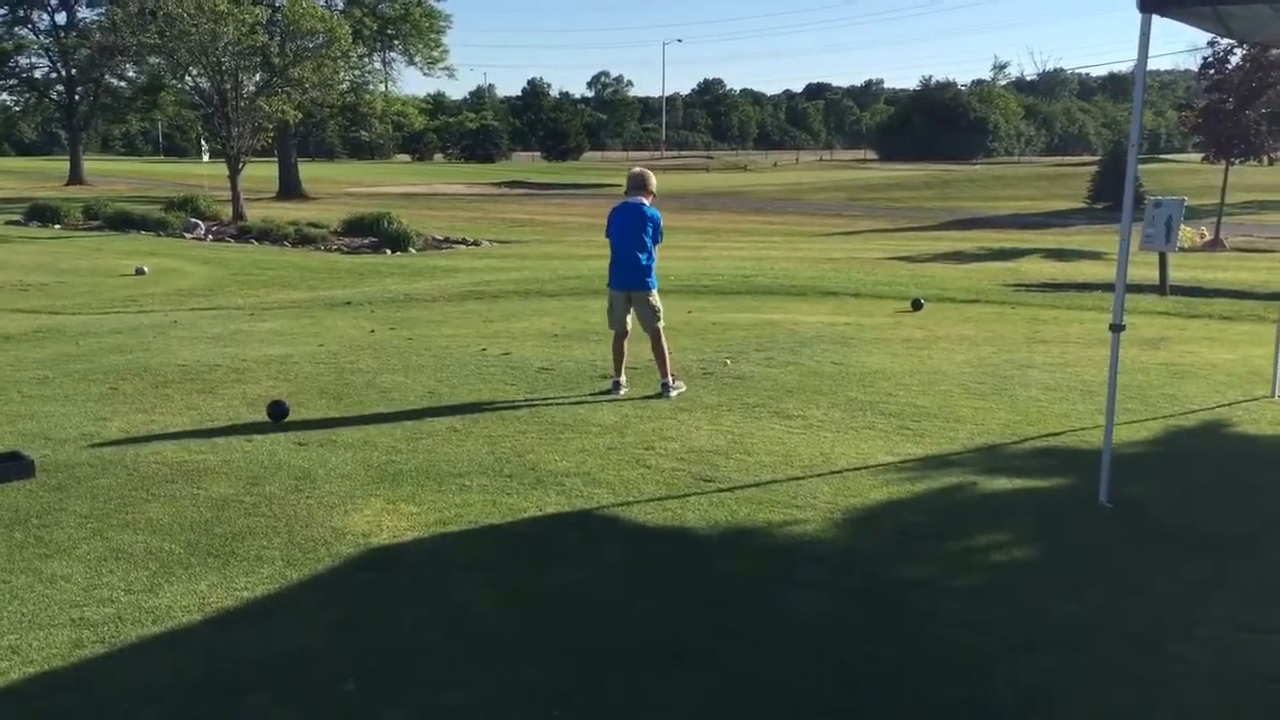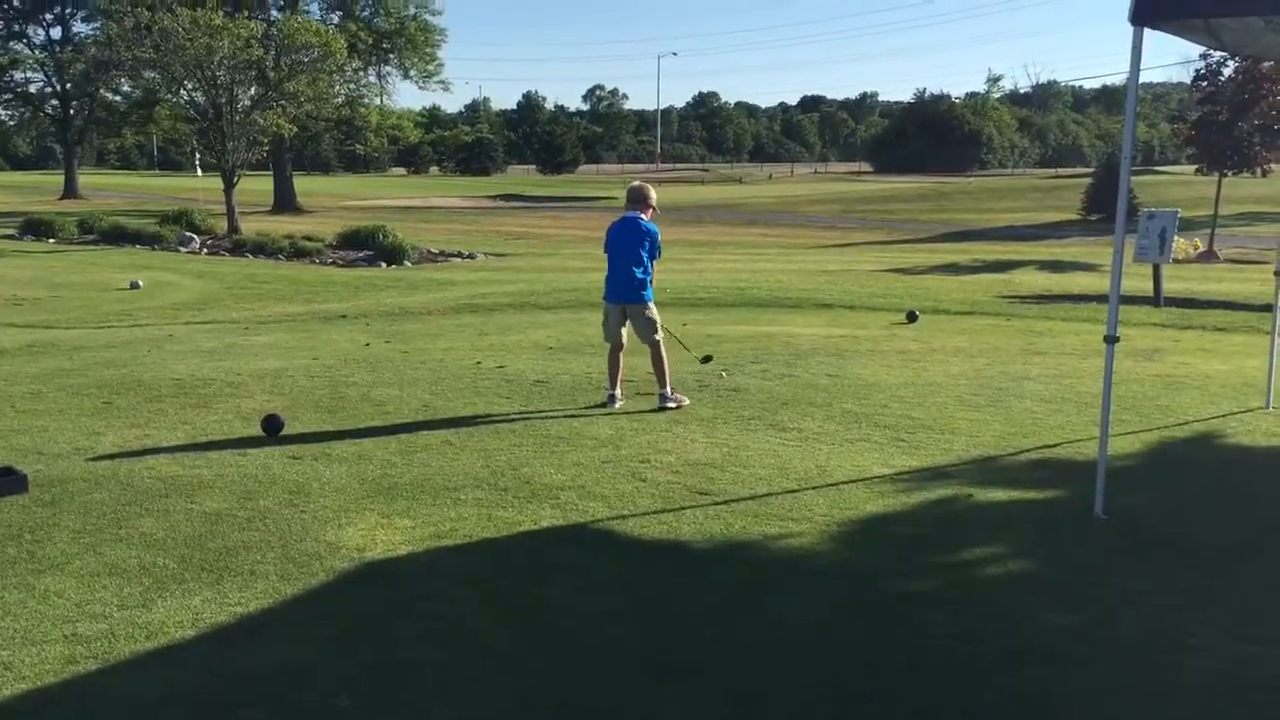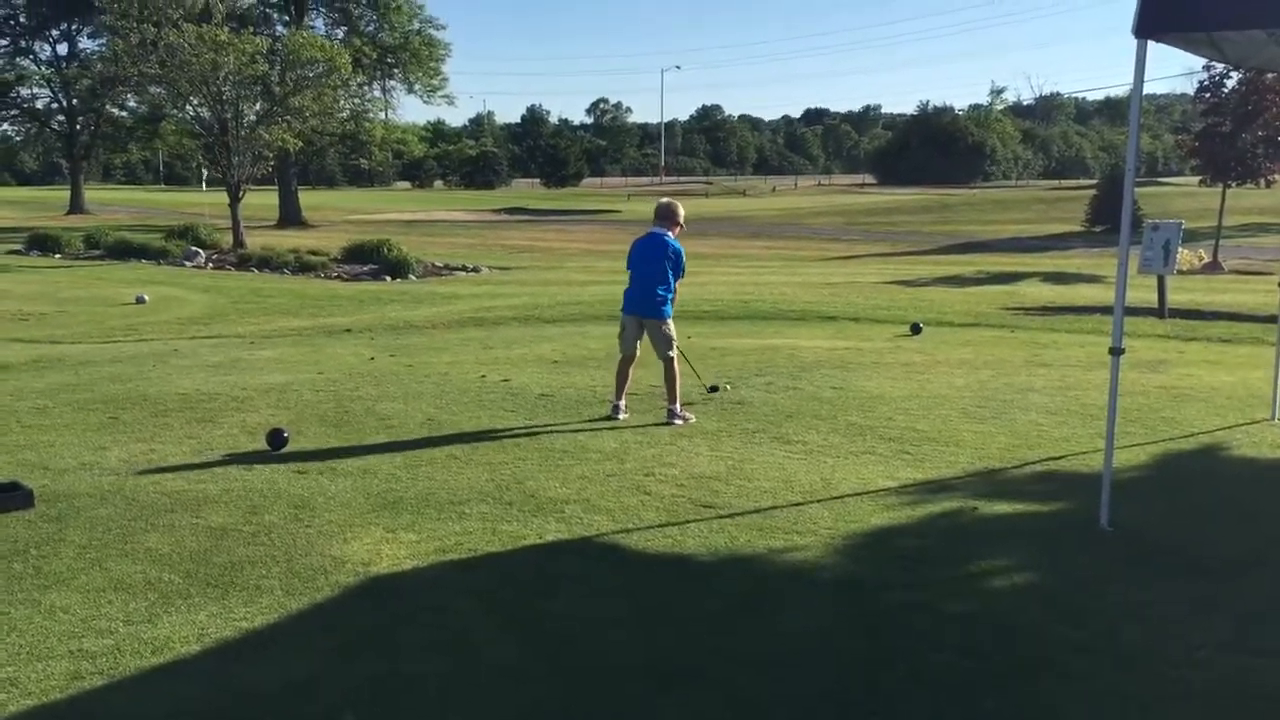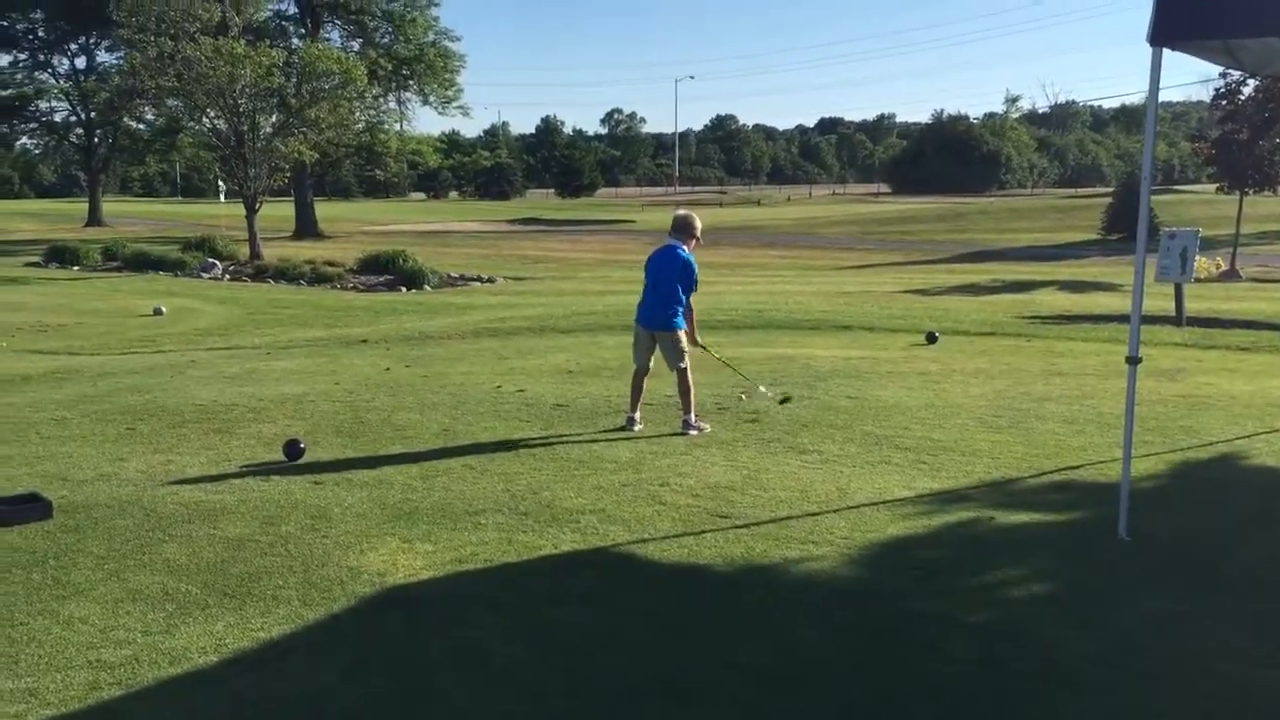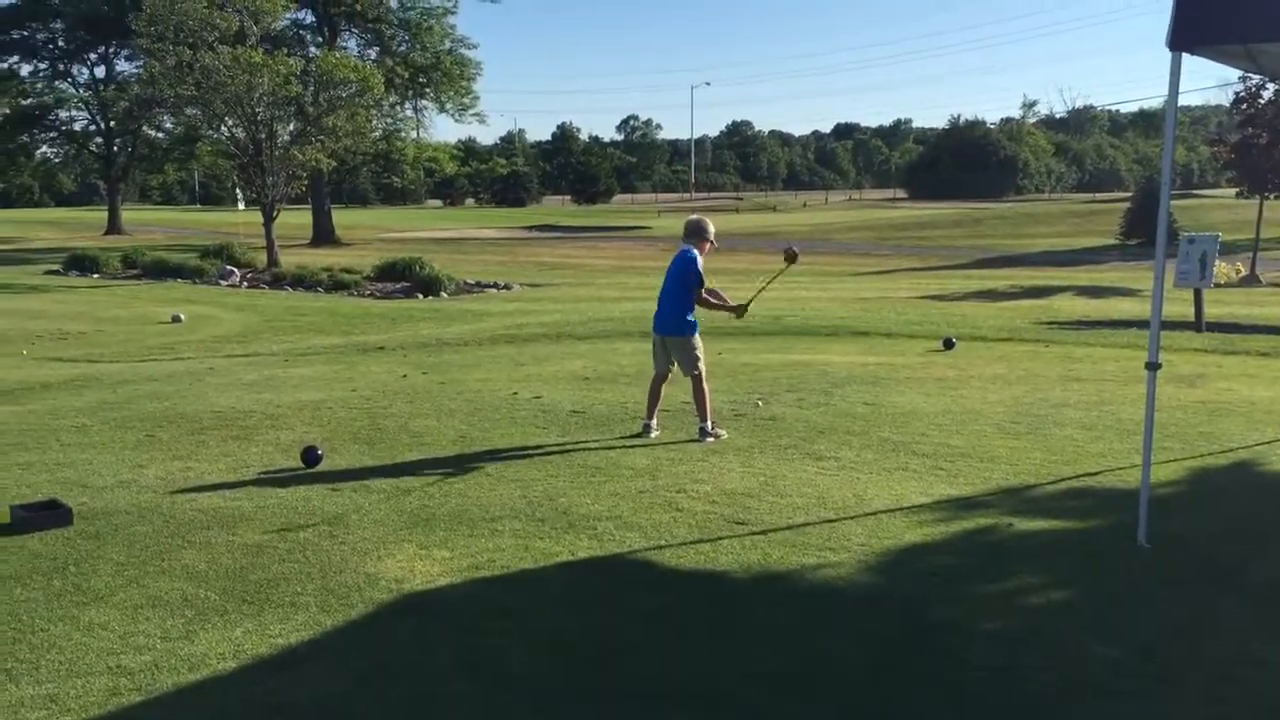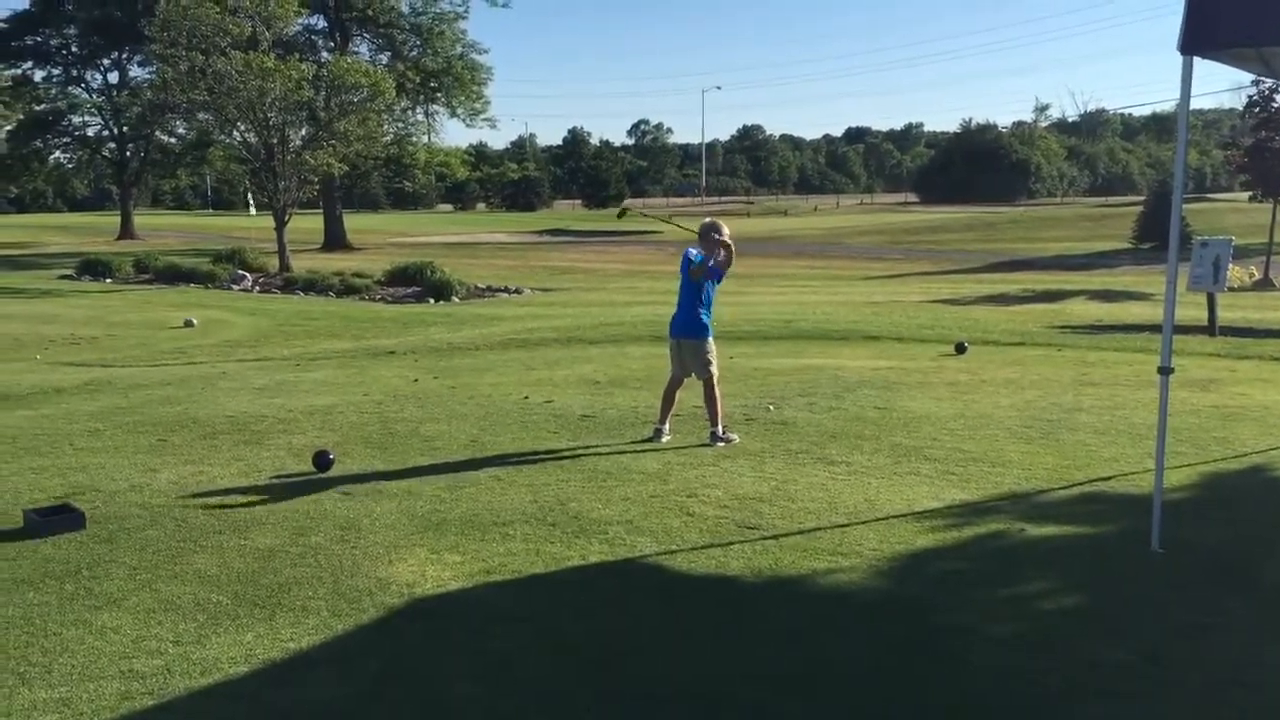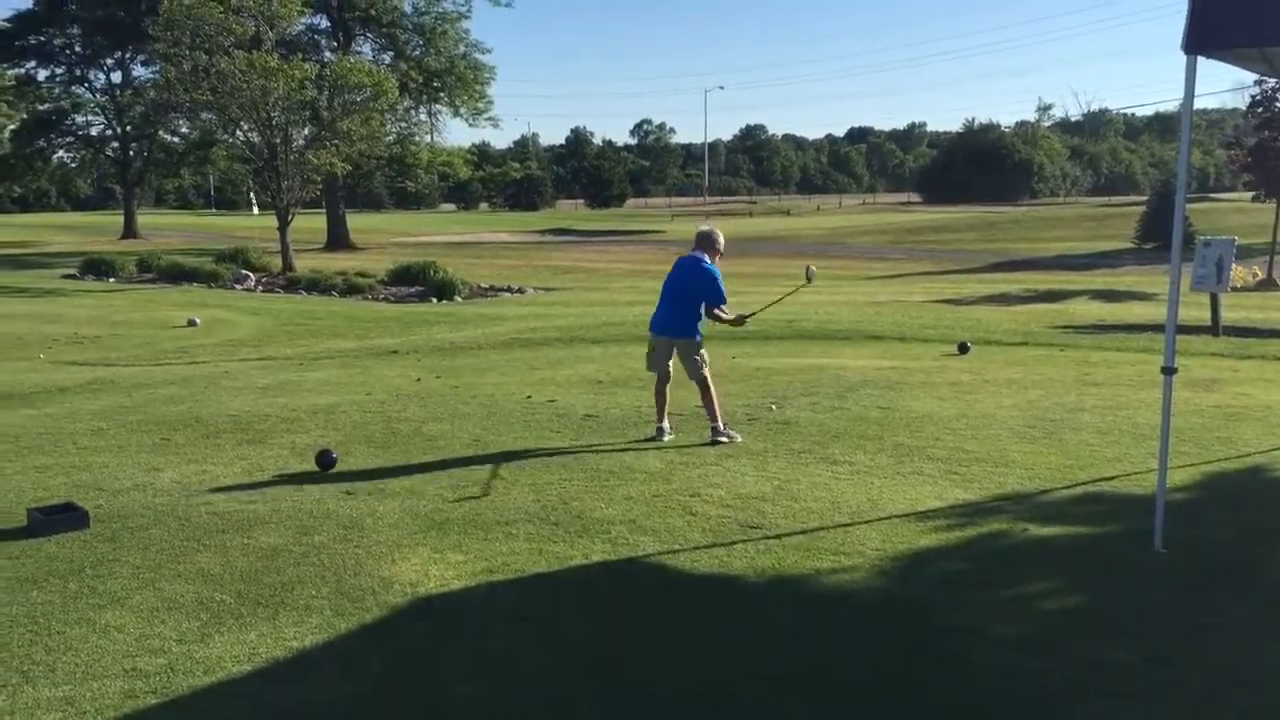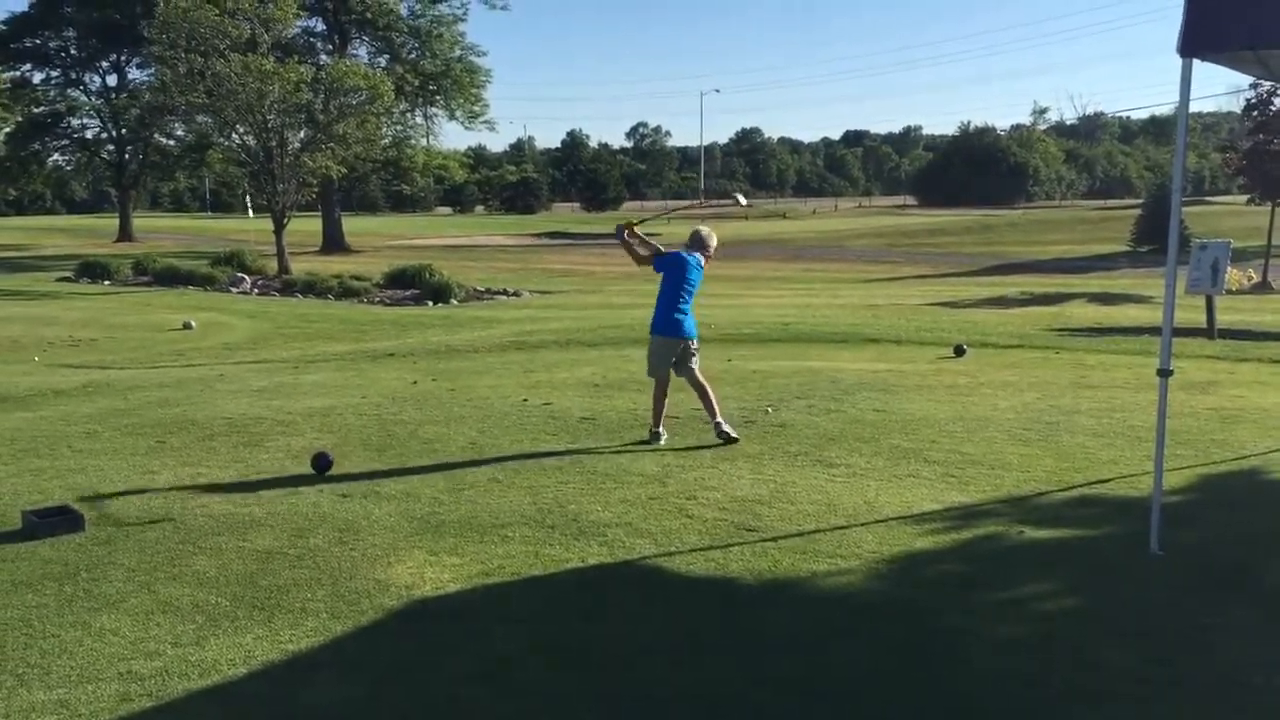
dt=0.3s
person 1, frame 1
left shoulder: (615, 213)
right shoulder: (653, 215)
left elbow: (614, 243)
right elbow: (653, 249)
left hip: (618, 282)
right hip: (643, 282)
left knee: (620, 332)
right knee: (656, 332)
left ankle: (618, 380)
right ankle: (667, 382)
person 1, frame 2
left shoulder: (613, 228)
right shoulder: (650, 230)
right elbow: (651, 267)
left hip: (613, 294)
right hip: (639, 295)
left knee: (616, 345)
right knee: (655, 343)
left ankle: (614, 393)
right ankle: (665, 393)
person 1, frame 3
left shoulder: (637, 244)
right shoulder: (675, 249)
right elbow: (674, 287)
right wrist: (668, 310)
left hip: (632, 307)
right hip: (658, 310)
left knee: (627, 356)
right knee: (670, 359)
left ankle: (618, 405)
right ankle: (674, 410)
person 1, frame 4
left shoulder: (655, 255)
right shoulder: (687, 261)
right elbow: (686, 301)
right wrist: (692, 332)
left hip: (645, 319)
right hip: (669, 322)
left knee: (642, 369)
right knee: (683, 370)
left ankle: (633, 417)
right ankle: (689, 420)
person 1, frame 5
left shoulder: (680, 258)
right shoulder: (693, 260)
left elbow: (708, 290)
right elbow: (699, 298)
left wrist: (731, 306)
right wrist: (730, 308)
left hip: (661, 325)
right hip: (681, 327)
left knee: (660, 374)
right knee: (697, 376)
left ankle: (649, 423)
right ankle: (706, 427)
person 1, frame 6
left shoulder: (714, 265)
right shoulder: (691, 255)
left elbow: (724, 266)
right elbow: (696, 275)
left wrist: (728, 249)
right wrist: (710, 253)
left hip: (679, 329)
right hip: (696, 330)
left knee: (676, 378)
right knee: (709, 379)
left ankle: (661, 428)
right ankle: (717, 431)
person 1, frame 7
left shoulder: (682, 262)
right shoulder: (711, 274)
right elbow: (712, 312)
right wrist: (732, 320)
left hip: (659, 327)
right hip: (685, 331)
left knee: (662, 377)
right knee: (703, 379)
left ankle: (662, 426)
right ankle: (718, 428)
person 1, frame 8
left shoulder: (679, 259)
right shoulder: (697, 266)
left elbow: (641, 259)
left wrist: (623, 238)
right wrist: (635, 235)
left hip: (665, 329)
right hip: (686, 331)
left knee: (661, 381)
right knee: (695, 378)
left ankle: (657, 431)
right ankle: (719, 424)
